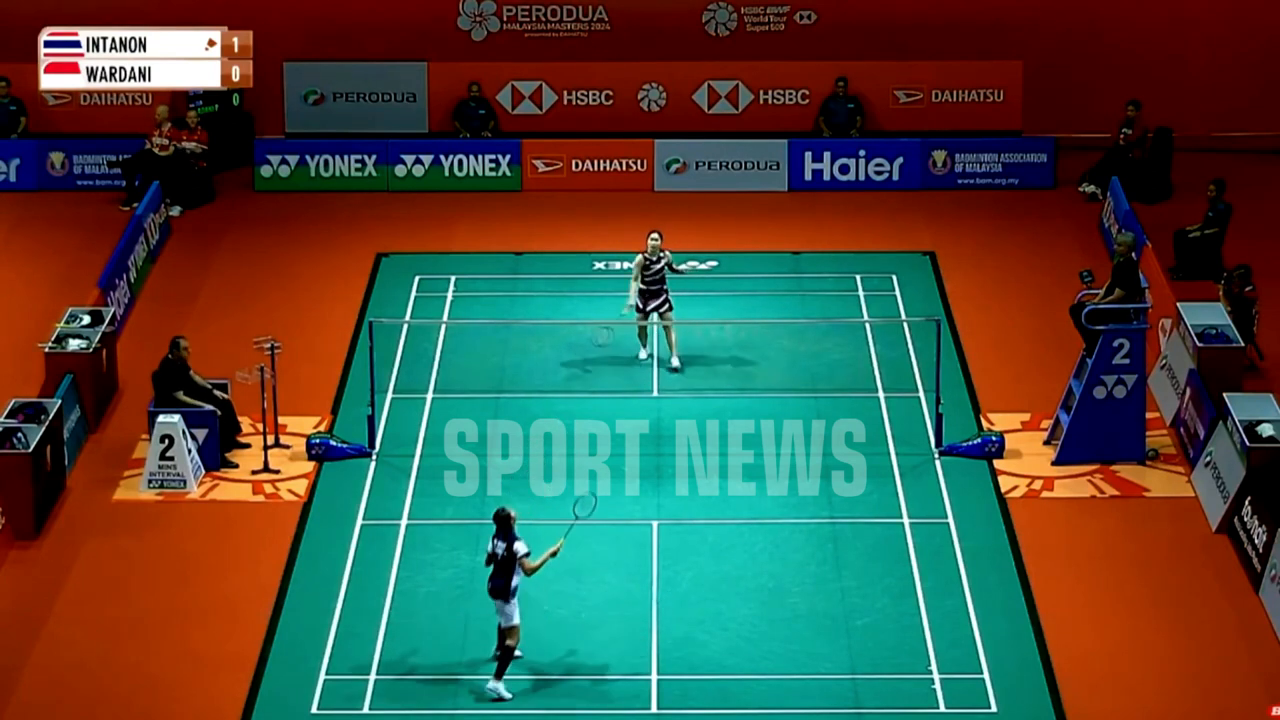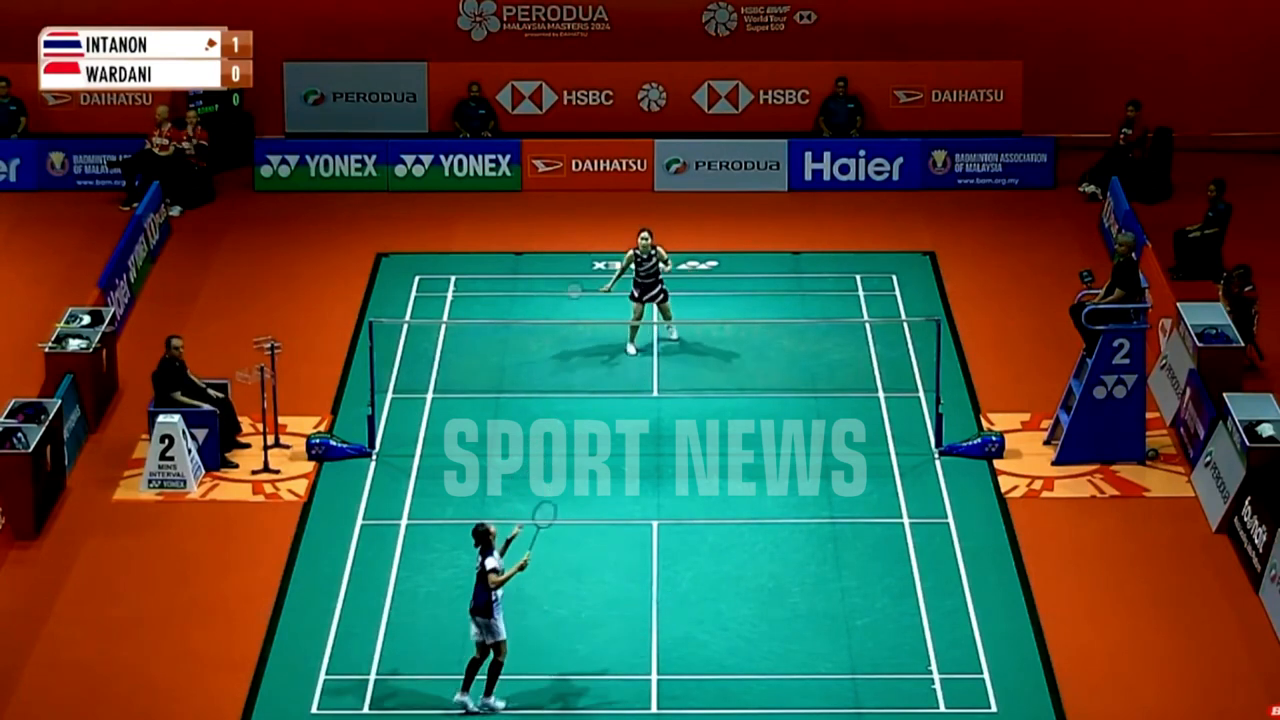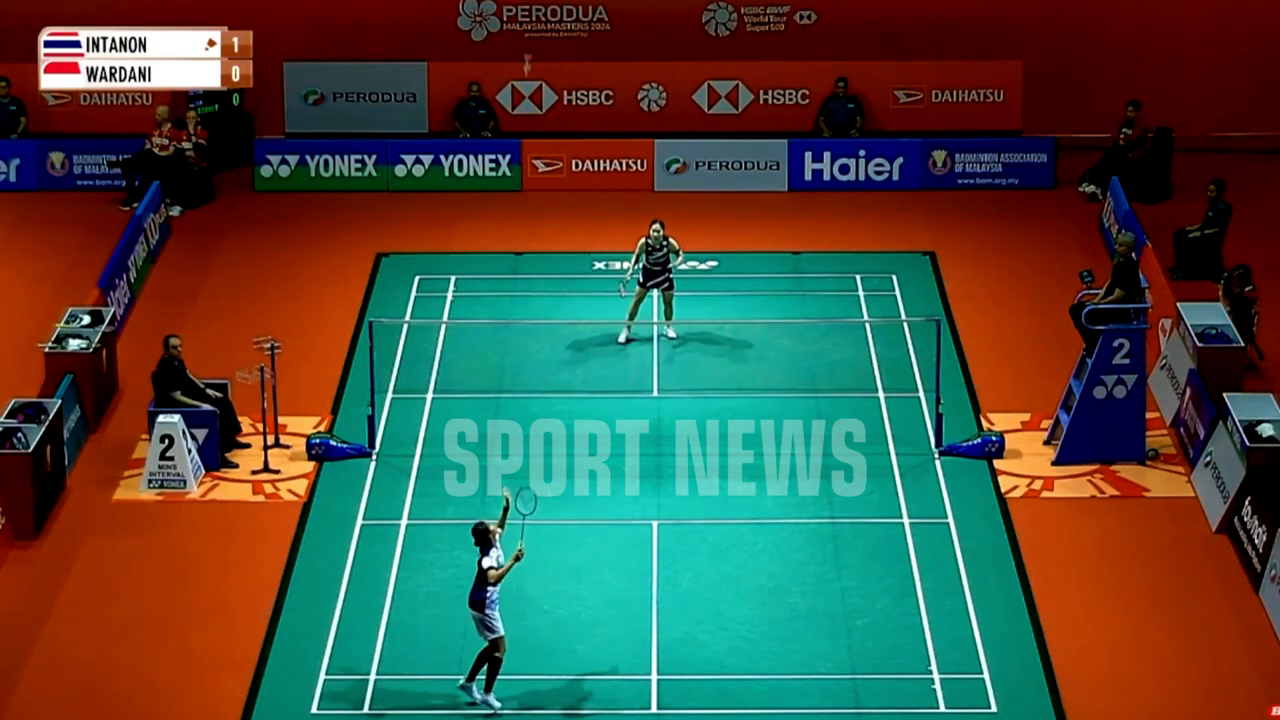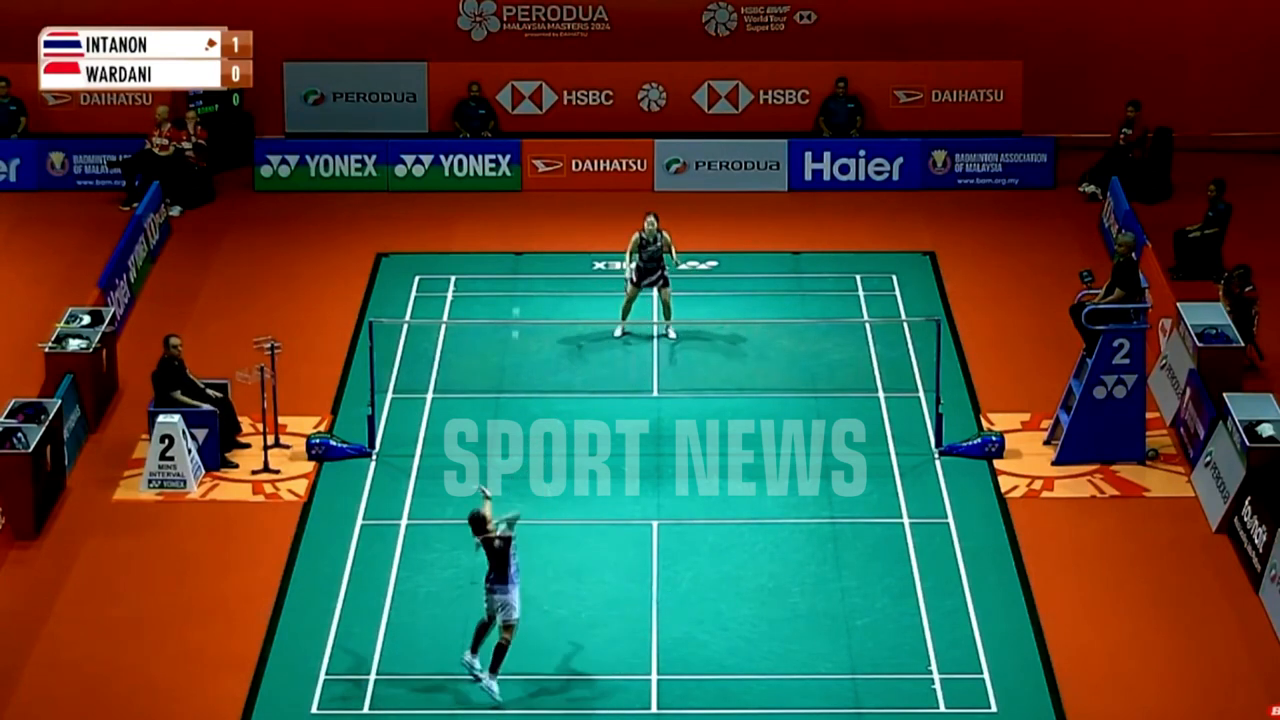
dt=0.4s
person 1, frame 1
left shoulder: (496, 537)
right shoulder: (516, 543)
left elbow: (488, 563)
right elbow: (528, 569)
right wrist: (549, 554)
left hip: (494, 587)
right hip: (506, 593)
left knee: (507, 620)
right knee: (513, 638)
left ankle: (501, 651)
right ankle: (496, 682)
person 1, frame 2
left shoulder: (486, 551)
right shoulder: (489, 557)
right elbow: (493, 582)
left wrist: (510, 539)
right wrist: (516, 569)
left hip: (477, 609)
right hip: (488, 611)
left knee: (481, 653)
right knee: (499, 654)
left ankle: (462, 695)
right ankle: (488, 698)
person 1, frame 3
left shoulder: (493, 543)
right shoulder: (488, 556)
left elbow: (500, 526)
right elbow: (493, 579)
left wrist: (506, 508)
right wrist: (513, 561)
left hip: (484, 605)
right hip: (484, 607)
left knee: (494, 646)
right knee: (499, 649)
left ankle: (469, 682)
right ankle: (486, 695)
person 1, frame 4
left shoulder: (483, 536)
right shoulder: (499, 535)
left elbow: (487, 517)
left wrist: (487, 499)
left hip: (493, 585)
right hip: (505, 589)
left knee: (488, 620)
right knee: (506, 634)
left ankle: (471, 656)
right ankle: (490, 678)
